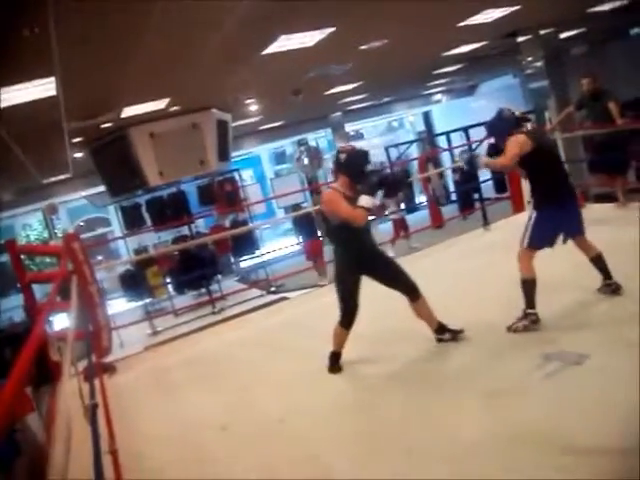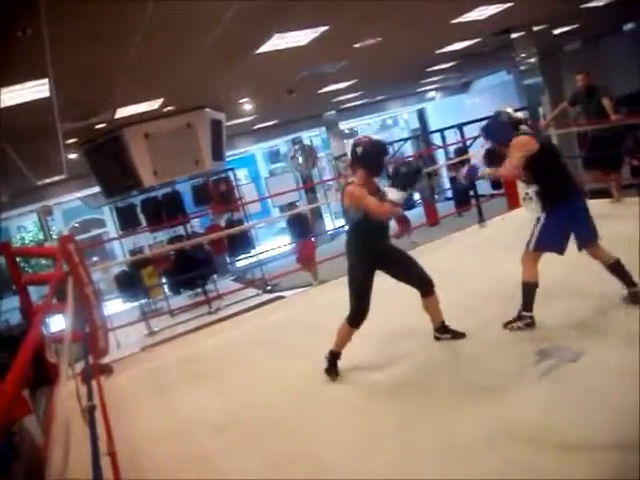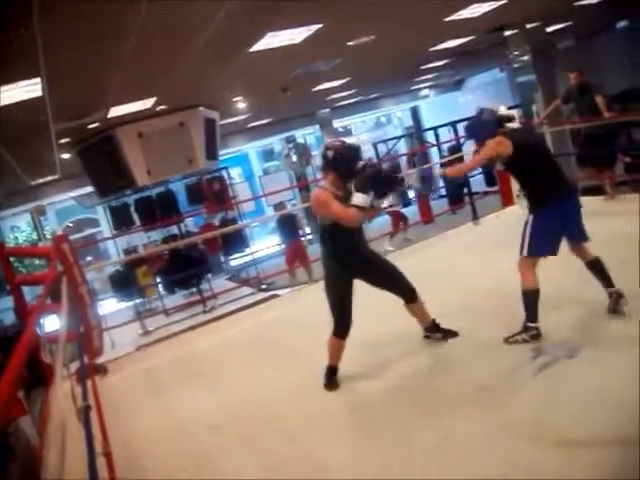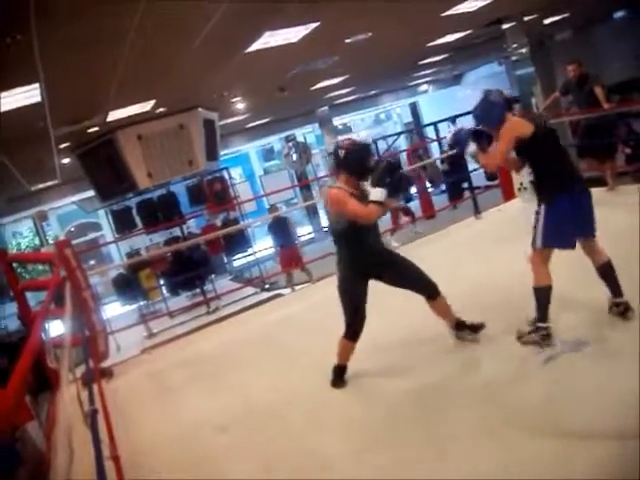
dt=0.3s
person 1, frame 1
left shoulder: (355, 190)
right shoulder: (330, 195)
left elbow: (378, 212)
right elbow: (358, 219)
right wrist: (368, 191)
left hip: (369, 252)
right hip: (347, 261)
left knee: (410, 288)
right knee: (348, 314)
left ankle: (440, 331)
right ankle: (335, 356)
person 1, frame 2
left shoulder: (370, 183)
right shoulder: (353, 190)
left elbow: (390, 207)
right elbow: (387, 212)
left hip: (383, 249)
right hip: (361, 257)
left knee: (425, 284)
right knee: (358, 314)
left ankle: (440, 329)
right ankle: (333, 356)
person 1, frame 3
left shoulder: (345, 188)
right shoulder: (320, 195)
left elbow: (367, 214)
right elbow: (352, 219)
left wrist: (381, 190)
right wrist: (362, 187)
left hip: (362, 255)
right hip: (338, 266)
left knee: (407, 290)
right knee: (342, 324)
left ankle: (431, 328)
right ankle: (331, 370)
person 1, frame 4
left shoulder: (358, 187)
right shoulder: (334, 195)
left elbow: (376, 213)
right elbow: (369, 214)
left wrist: (389, 186)
right wrist: (378, 182)
left hip: (379, 256)
right hip: (353, 267)
left knee: (429, 288)
right knee: (354, 326)
left ankle: (458, 327)
right ankle: (339, 369)
person 2, frame 1
left shoulder: (517, 140)
right shoulder: (538, 135)
left elbow: (504, 163)
left wrist: (482, 161)
right wrist: (505, 162)
left hip: (547, 204)
right hip: (566, 197)
left knee: (524, 256)
right knee: (581, 240)
left ankle: (530, 313)
right ankle: (610, 282)
person 2, frame 2
left shoulder: (520, 142)
right shoulder: (531, 140)
left elbow: (508, 173)
left wrist: (481, 172)
left hip: (556, 206)
right hip: (574, 199)
left knee: (529, 258)
right knee: (594, 249)
left ankle: (526, 315)
person 2, frame 3
left shoulder: (498, 143)
right shoulder: (526, 133)
left elbow: (467, 168)
right wrist: (504, 165)
left hip: (544, 205)
right hip: (566, 195)
left knee: (526, 265)
right knee: (579, 247)
left ankle: (531, 327)
right ankle: (613, 292)
person 2, frame 4
left shoulder: (512, 125)
right shoulder: (534, 123)
left elbow: (493, 163)
right elbow: (516, 165)
left wrist: (474, 147)
right wrist: (490, 142)
left hip: (554, 196)
right hip: (576, 188)
left knee: (538, 259)
right knee: (590, 245)
left ankle: (541, 326)
right ankle: (620, 301)
person 3, frame 1
left shoulder: (604, 94)
right shoulder: (584, 98)
left elbow: (612, 105)
right elbow: (569, 110)
left wrist: (618, 119)
right wrist: (554, 125)
left hip: (613, 137)
right hip: (598, 138)
left knee: (618, 169)
right knee: (595, 169)
left ankle: (621, 194)
right ankle: (619, 190)
person 3, frame 2
left shoulder: (598, 90)
right shoulder: (578, 94)
left elbow: (606, 101)
right elbow: (563, 106)
left wrist: (612, 115)
right wrist: (548, 121)
left hip: (608, 133)
right hip: (593, 135)
left knee: (613, 165)
right knee: (589, 165)
left ankle: (616, 191)
right ankle: (613, 185)
person 3, frame 3
left shoulder: (592, 87)
right shoulder: (570, 91)
left elbow: (599, 98)
right elbow: (557, 103)
left wrist: (605, 112)
right wrist: (542, 118)
left hip: (602, 130)
right hip: (586, 131)
left knee: (606, 162)
right knee: (583, 162)
left ankle: (610, 187)
right ankle: (607, 182)
person 3, frame 4
left shoulder: (591, 79)
right shoulder: (568, 83)
left elbow: (598, 89)
right elbow: (556, 95)
left wrist: (604, 103)
right wrist: (542, 109)
left hip: (601, 121)
right hip: (585, 122)
left knee: (607, 152)
right knee: (583, 152)
left ankle: (611, 178)
right ankle: (607, 173)
